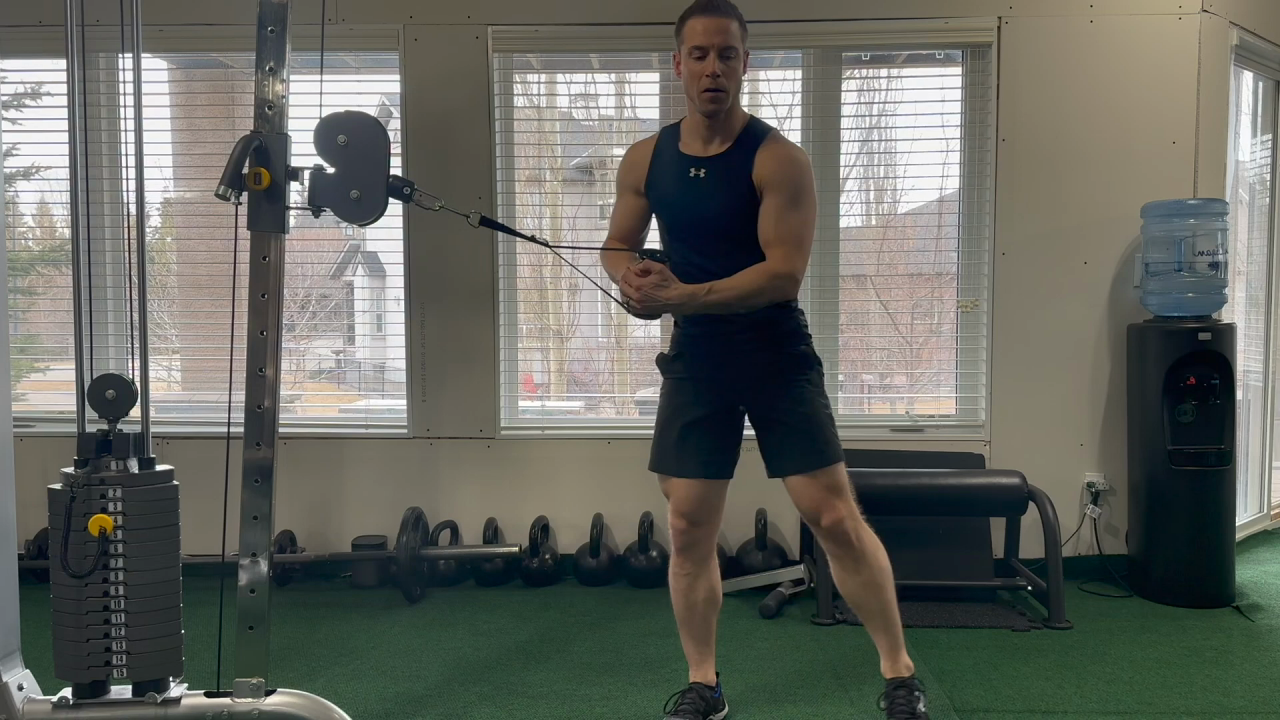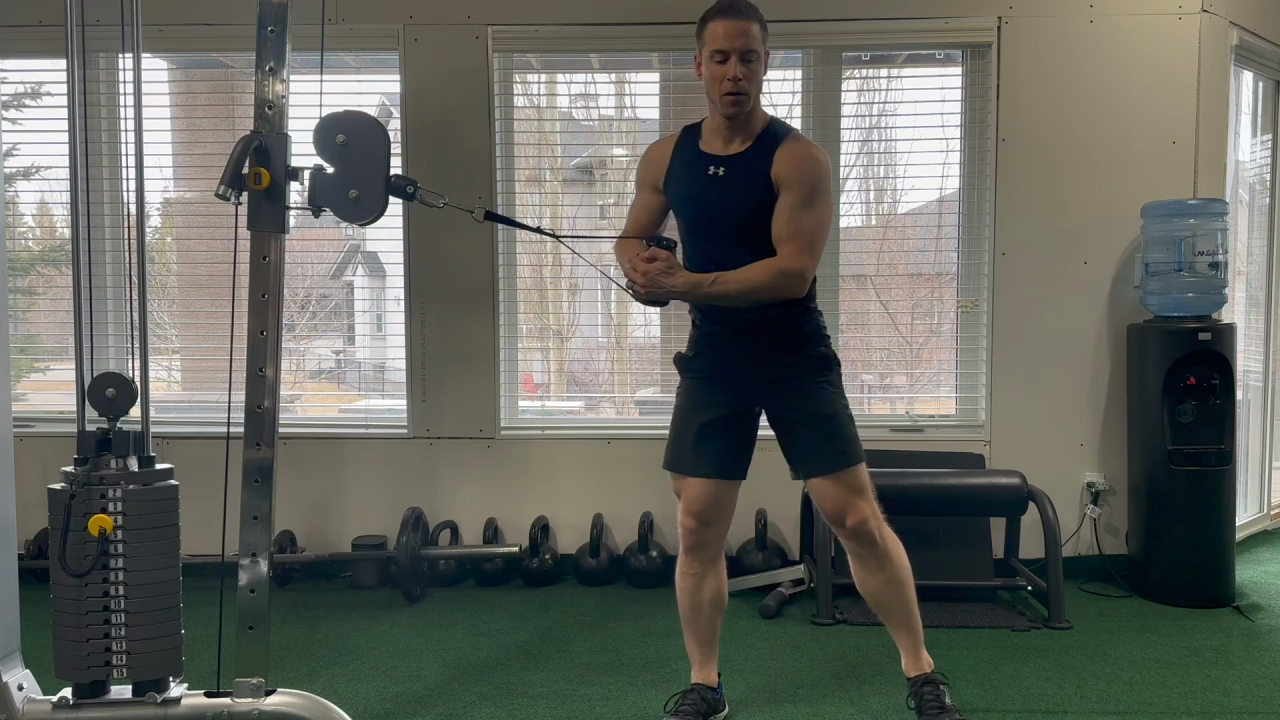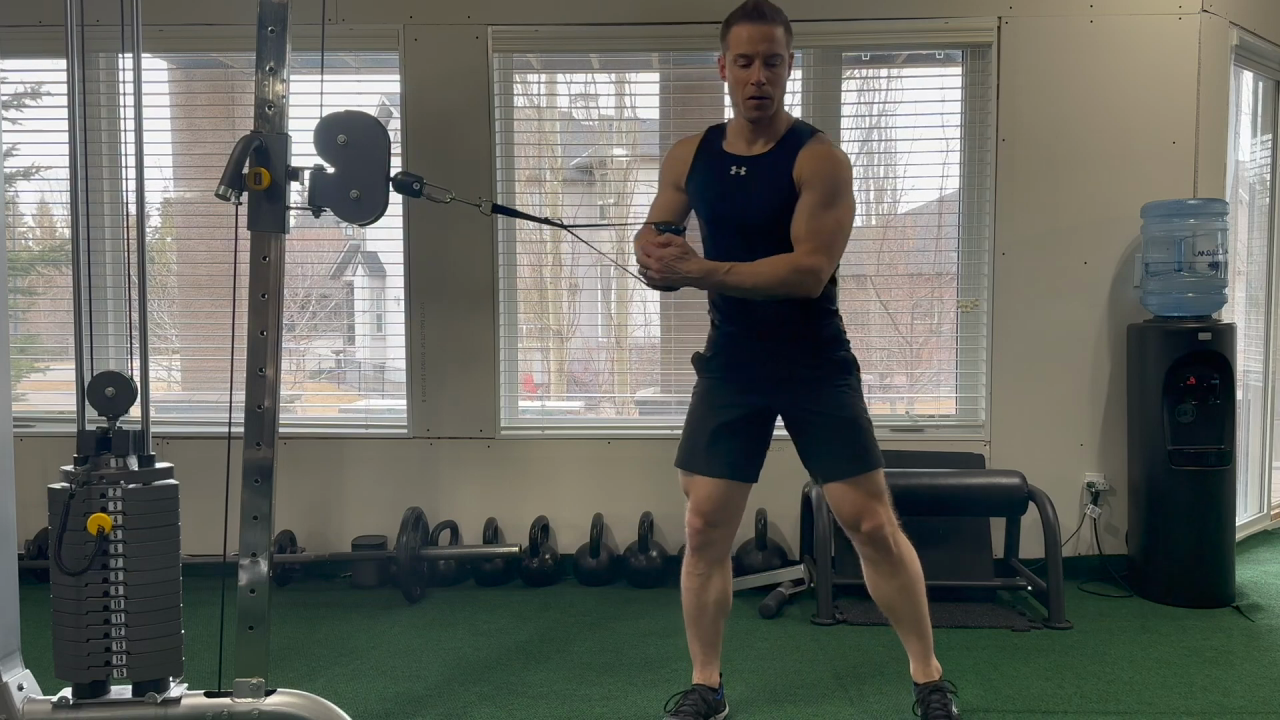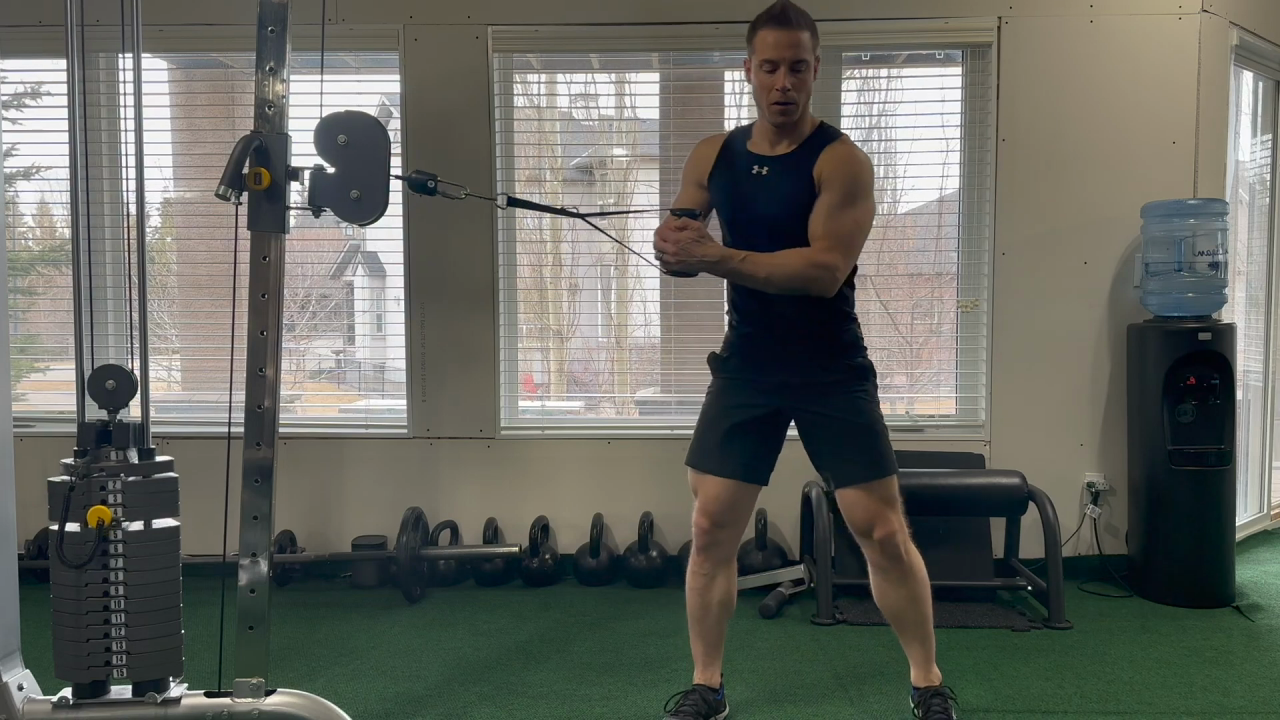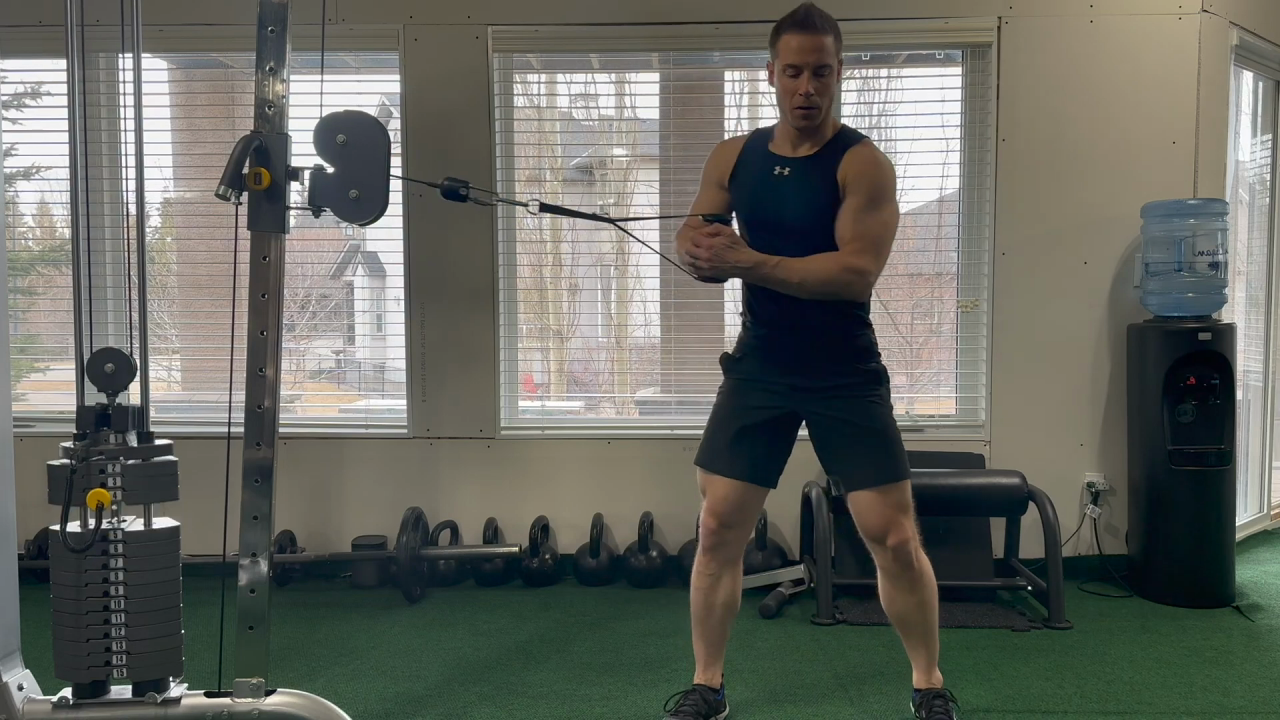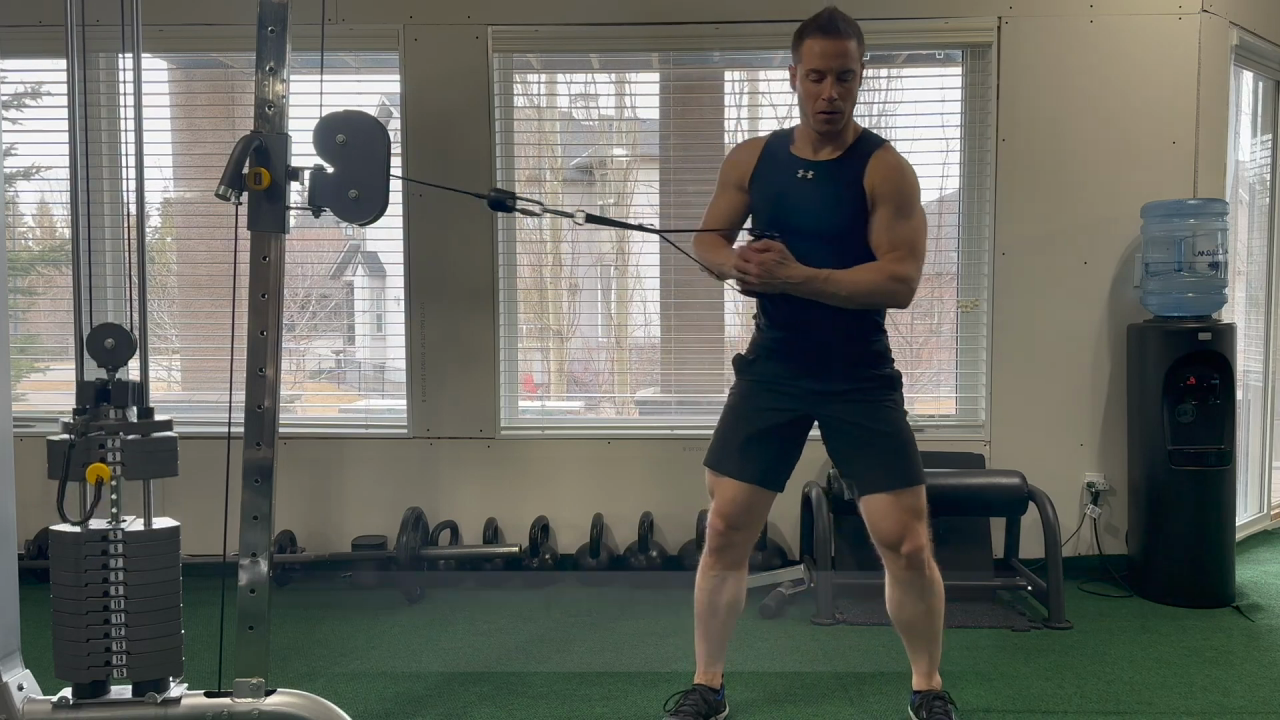
dt=0.1s
person 1, frame 1
left shoulder: (778, 158)
right shoulder: (646, 158)
left elbow: (782, 274)
right elbow: (618, 243)
left wrist: (681, 297)
right wrist: (626, 275)
left hip: (778, 362)
right hip: (694, 365)
left knee: (836, 519)
right knee: (688, 530)
person 1, frame 2
left shoulder: (797, 156)
right shoulder: (666, 157)
left elbow: (796, 272)
right elbow: (632, 237)
left wrist: (692, 284)
right wrist: (640, 265)
left hip: (796, 363)
right hip: (712, 364)
left knee: (857, 520)
right knee: (697, 531)
person 1, frame 3
left shoulder: (820, 158)
right shoulder: (690, 154)
left elbow: (808, 272)
right elbow: (654, 234)
left wrist: (700, 270)
right wrist: (653, 255)
left hip: (815, 367)
right hip: (731, 365)
left knee: (873, 527)
right knee: (704, 530)
person 1, frame 4
left shoulder: (842, 160)
right shoulder: (713, 154)
left elbow: (825, 270)
right elbow: (672, 230)
left wrist: (717, 257)
right wrist: (673, 245)
left hip: (831, 371)
right hip: (746, 367)
left knee: (884, 534)
right knee: (711, 531)
person 1, frame 5
left shoulder: (864, 163)
right shoulder: (733, 156)
left elbow: (860, 273)
right elbow: (692, 232)
left wrist: (761, 263)
right wrist: (698, 251)
left hip: (846, 374)
right hip: (759, 367)
left knee: (895, 538)
right knee: (718, 529)
person 1, frame 6
left shoulder: (886, 170)
right shoulder: (752, 158)
left elbow: (899, 282)
right elbow: (709, 239)
left wrist: (797, 274)
right wrist: (733, 263)
left hip: (859, 379)
right hip: (772, 371)
left knee: (906, 545)
right knee: (725, 532)
